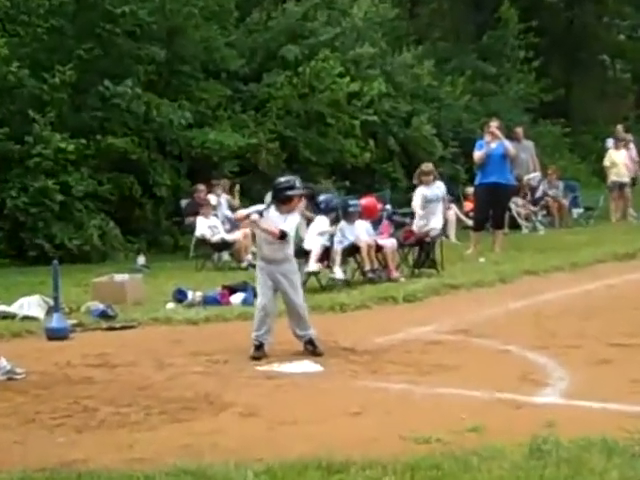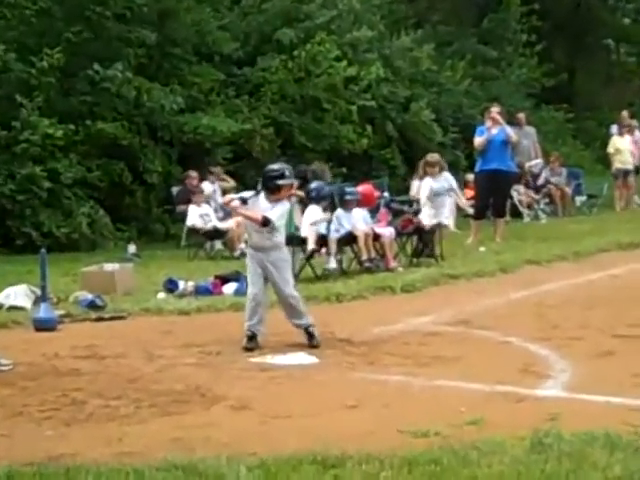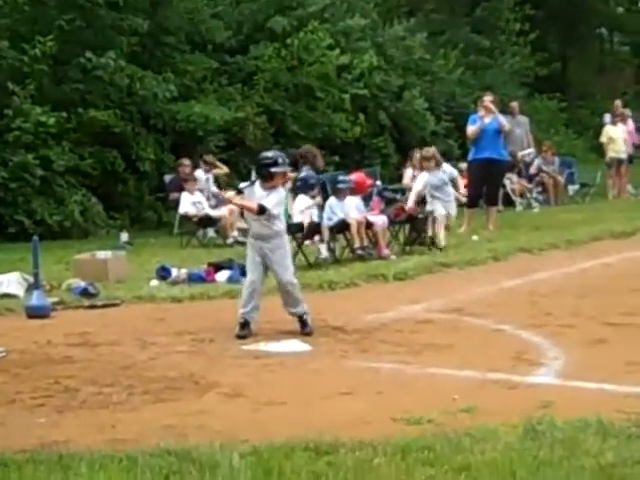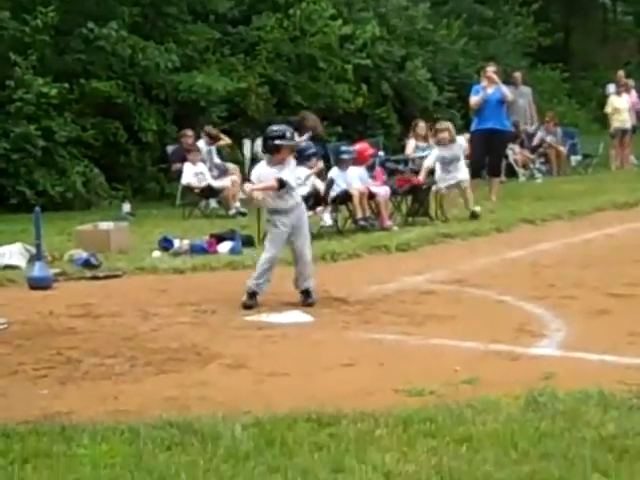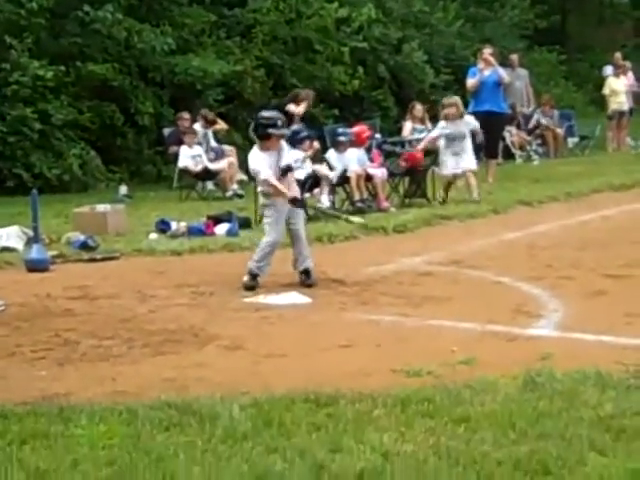
dt=0.2s
person 1, frame 1
left shoulder: (294, 216)
right shoulder: (263, 210)
left elbow: (281, 234)
right elbow: (239, 216)
left wrist: (259, 223)
right wrist: (249, 214)
left hip: (285, 265)
right hip: (264, 265)
left knee: (296, 303)
right knee: (264, 304)
left ankle: (308, 339)
right ankle: (259, 343)
person 1, frame 2
left shoulder: (284, 205)
right shoulder: (253, 197)
left elbow: (264, 221)
right elbow: (228, 201)
left wrist: (241, 210)
right wrist: (235, 201)
left hip: (276, 253)
right hip: (255, 253)
left knee: (287, 292)
right knee: (255, 293)
left ankle: (308, 327)
right ankle: (252, 333)
person 1, frame 3
left shoulder: (280, 192)
right shoulder: (250, 188)
left elbow: (261, 209)
right elbow: (232, 196)
left wrist: (236, 200)
right wrist: (231, 195)
left hip: (278, 241)
right hip: (256, 241)
left knee: (287, 280)
right knee: (252, 280)
left ankle: (302, 316)
right ankle: (245, 320)
person 1, frame 4
left shoulder: (289, 162)
right shoulder: (259, 171)
left elbow: (279, 183)
right elbow: (260, 196)
left wrist: (255, 188)
right wrist: (254, 193)
left hip: (297, 211)
right hip: (277, 216)
left knee: (303, 253)
right knee: (271, 254)
left ankle: (305, 289)
right ankle: (252, 291)
person 1, frame 5
left shoulder: (281, 145)
right shoulder: (255, 158)
left elbow: (287, 169)
right elbow: (270, 181)
left wrist: (294, 189)
right wrist: (286, 194)
left hip: (291, 194)
right hip: (272, 200)
left knee: (299, 232)
right knee: (272, 237)
left ankle: (304, 269)
right ankle: (253, 272)
person 2, frame 1
left shoulder: (504, 143)
right shoulder: (480, 143)
left elbow: (512, 154)
right elbow: (477, 160)
left wrist: (501, 138)
right wrist: (487, 145)
left hip: (504, 183)
right hip: (484, 183)
left knee: (499, 217)
right knee: (480, 217)
left ankle: (497, 248)
right ankle: (473, 247)
person 2, frame 2
left shoulder: (506, 129)
right shoulder: (481, 129)
left elbow: (514, 140)
right elbow: (478, 146)
left wrist: (502, 123)
right wrist: (488, 131)
left hip: (505, 170)
right hip: (484, 170)
left knee: (500, 205)
right knee: (480, 204)
left ankle: (498, 237)
right ankle: (473, 236)
person 2, frame 3
left shoulder: (498, 118)
right shoulder: (474, 118)
left elbow: (506, 128)
right elbow: (470, 134)
left wrist: (495, 112)
right wrist: (481, 120)
left hip: (498, 159)
right hip: (477, 159)
left knee: (493, 193)
right knee: (473, 193)
left ankle: (491, 225)
right ankle: (466, 225)
person 2, frame 4
left shoulder: (501, 88)
right shoulder: (477, 88)
left elbow: (509, 99)
right elbow: (473, 105)
left wrist: (498, 83)
right wrist: (484, 90)
left hip: (500, 130)
right hip: (480, 129)
left knee: (495, 164)
right knee: (476, 163)
left ankle: (493, 196)
person 2, frame 5
left shoulder: (498, 70)
right shoulder: (473, 70)
left elbow: (506, 81)
right elbow: (470, 87)
left wrist: (495, 65)
right wrist: (481, 73)
left hip: (497, 112)
right hip: (477, 111)
left knee: (493, 146)
left ankle: (490, 178)
